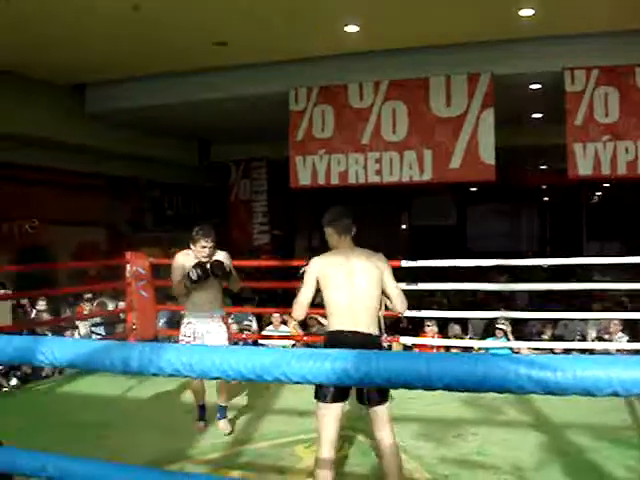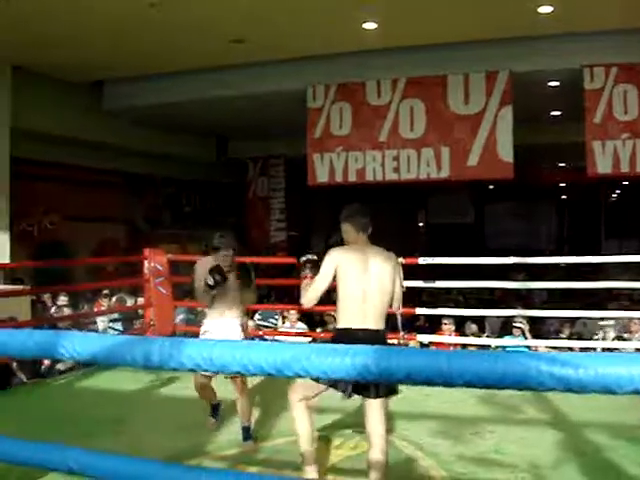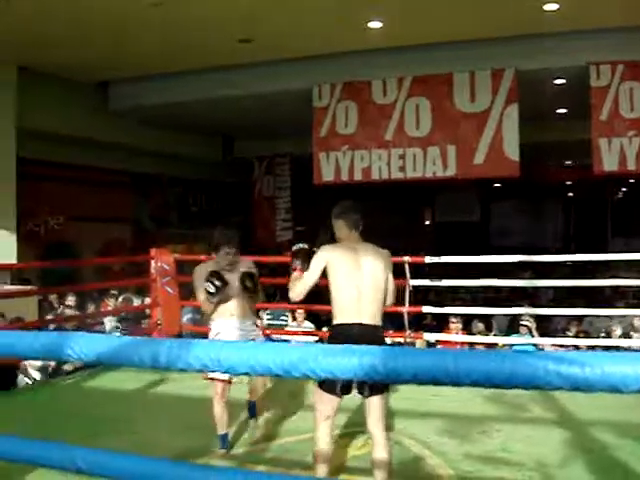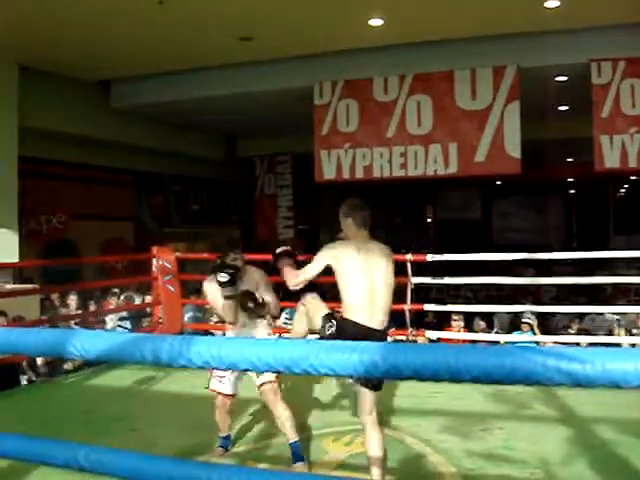
dt=0.4s
person 1, frame 1
left shoulder: (319, 263)
right shoulder: (378, 261)
left elbow: (298, 314)
right elbow: (401, 307)
left wrist: (305, 283)
left hip: (337, 346)
right hip: (371, 348)
left knee: (327, 434)
right knee: (384, 433)
person 1, frame 2
left shoulder: (337, 255)
right shoulder: (391, 260)
left elbow: (307, 301)
left wrist: (307, 274)
left hip: (345, 342)
right hip: (377, 344)
left knee: (296, 396)
right knee: (377, 428)
person 1, frame 3
left shoulder: (327, 252)
right shoulder: (382, 256)
left elbow: (296, 294)
left wrist: (298, 264)
left hip: (342, 339)
right hip: (374, 341)
left knee: (324, 419)
right knee: (377, 427)
person 1, frame 4
left shoulder: (337, 249)
right shoulder: (386, 253)
left elbow: (295, 282)
left wrist: (284, 262)
left hip: (347, 333)
right hip: (376, 341)
left knee: (309, 300)
right knee: (369, 419)
person 2, frame 1
left shoulder: (222, 257)
right shoulder: (181, 259)
left elbow: (236, 287)
right elbow: (177, 291)
left wrist: (227, 275)
right wrist: (190, 279)
left hip: (216, 319)
right hip: (192, 320)
left ankle: (222, 413)
right ankle: (201, 412)
person 2, frame 2
right shoulder: (202, 266)
left elbow: (250, 301)
right elbow: (203, 301)
left wrist: (247, 284)
right wrist: (209, 286)
left hip: (235, 326)
right hip: (211, 326)
left knee: (239, 382)
right knee: (200, 382)
left ankle: (247, 433)
right ankle: (215, 406)
person 2, frame 3
left shoulder: (247, 266)
right shoulder: (202, 271)
left elbow: (257, 302)
right elbow: (206, 310)
left wrist: (253, 290)
right wrist: (211, 294)
left hip: (248, 327)
right hip: (221, 331)
left knee: (259, 377)
right knee: (219, 391)
left ankle: (252, 408)
right ankle: (223, 442)
person 2, frame 4
left shoulder: (255, 275)
right shoulder: (210, 284)
left elbow: (275, 308)
right elbow: (230, 317)
left wrist: (260, 305)
right wrist: (228, 290)
left hip: (260, 338)
left knee: (271, 393)
right knee: (221, 402)
left ankle: (297, 455)
right ankle: (225, 441)
